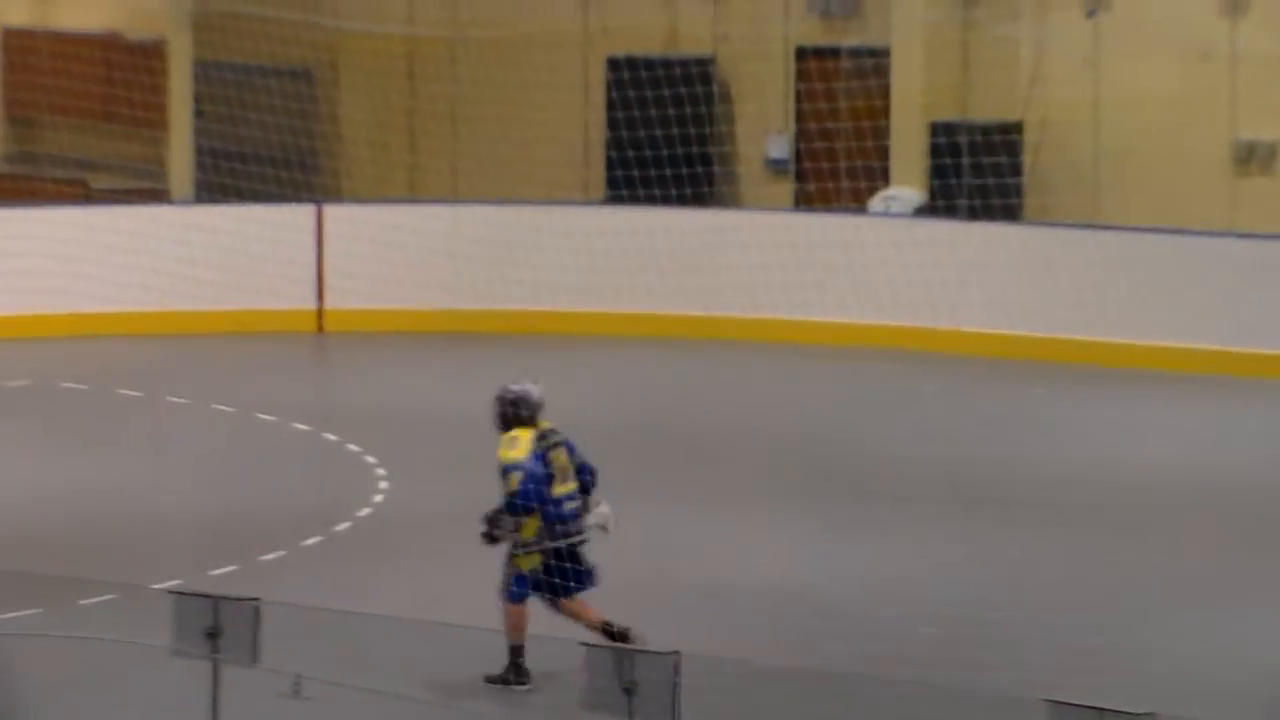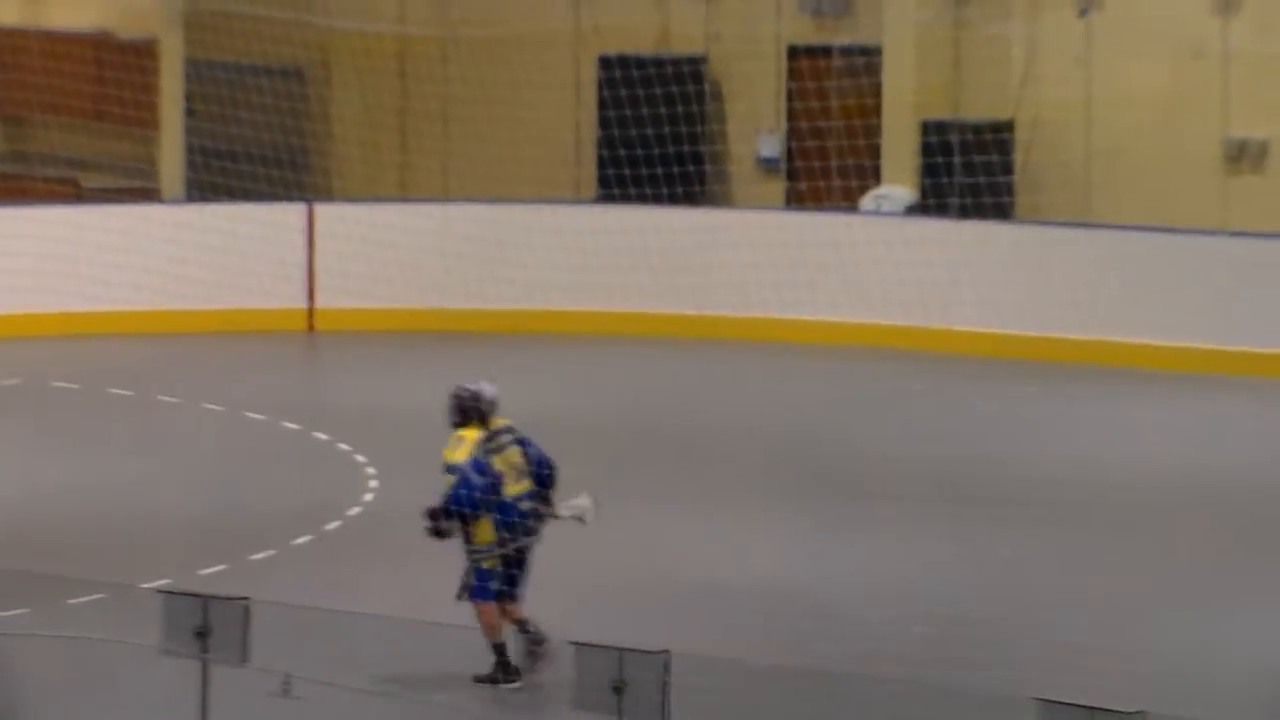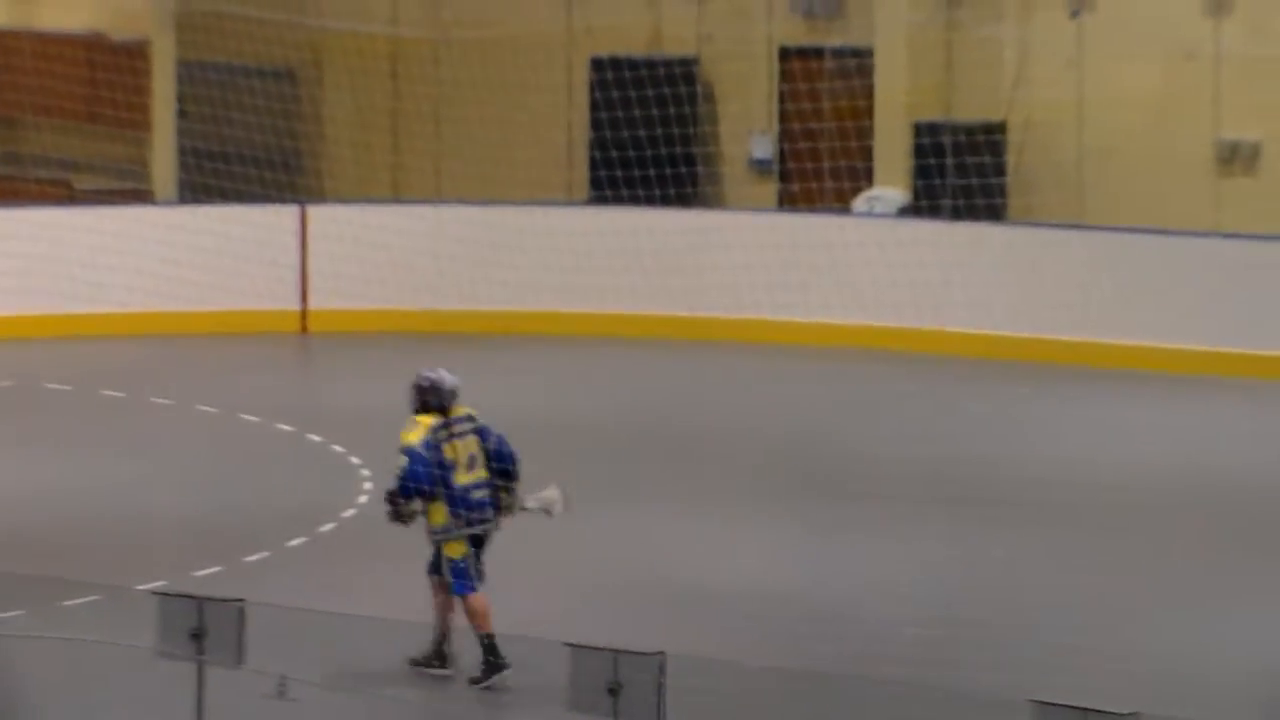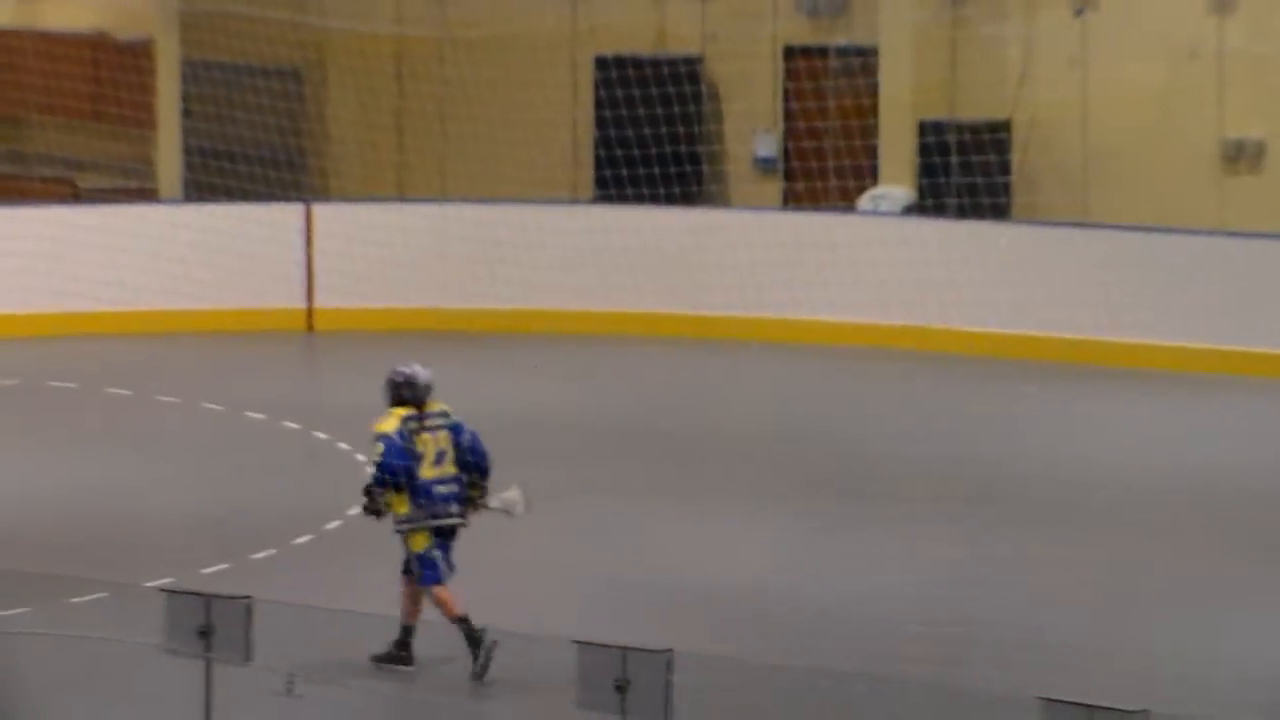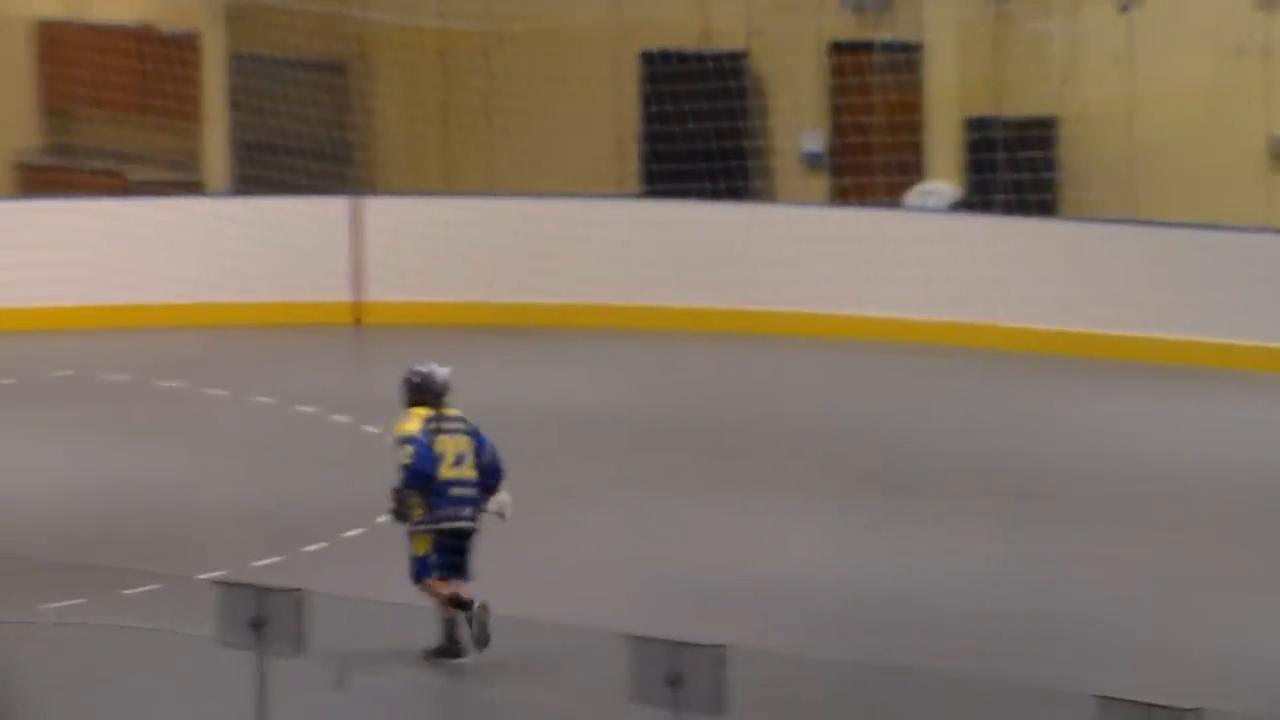
dt=0.1s
person 1, frame 1
left shoulder: (513, 447)
right shoulder: (551, 435)
left elbow: (524, 495)
right elbow: (584, 474)
left wrist: (500, 525)
right wrist: (576, 509)
left hip: (537, 535)
right hip: (569, 530)
left knee: (513, 597)
right knee: (562, 599)
left ankle: (517, 669)
right ankle: (619, 636)
person 1, frame 2
left shoulder: (462, 447)
right shoulder: (507, 431)
left elbow: (462, 496)
right elbow: (543, 468)
left wrist: (442, 522)
right wrist: (538, 506)
left hip: (491, 535)
right hip: (522, 527)
left knee: (483, 599)
right knee: (498, 596)
left ankle: (505, 668)
right ankle: (529, 633)
person 1, frame 3
left shoulder: (418, 433)
right shoulder: (469, 420)
left elbow: (414, 477)
right elbow: (504, 458)
left wrist: (400, 506)
right wrist: (504, 496)
left hip: (451, 523)
right hip: (482, 517)
left knee: (465, 589)
right knee: (441, 579)
left ankle: (493, 659)
right ankle: (440, 652)
person 1, frame 4
left shoulder: (391, 424)
right shoulder: (445, 416)
left elbow: (390, 466)
right elbow: (476, 455)
left wrist: (377, 499)
right wrist: (473, 494)
left hip: (419, 515)
right hip: (450, 510)
left knee: (433, 582)
right knee: (412, 576)
left ankle: (475, 638)
right ankle: (403, 648)
person 1, frame 5
left shoulder: (411, 424)
right shoulder: (460, 421)
left elbow: (419, 469)
right elbow: (492, 467)
left wrist: (405, 503)
right wrist: (483, 499)
left hip: (432, 516)
right hip: (466, 512)
left knee: (427, 580)
right knee: (447, 577)
left ankle: (469, 608)
right ankle: (450, 643)
